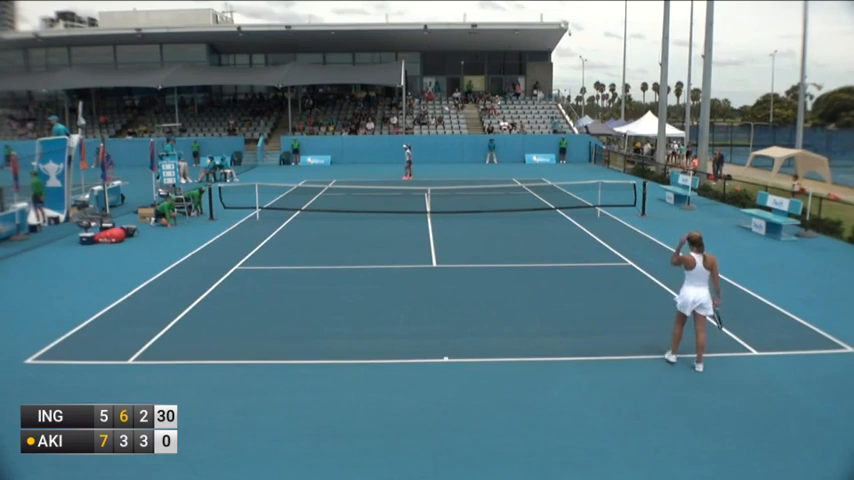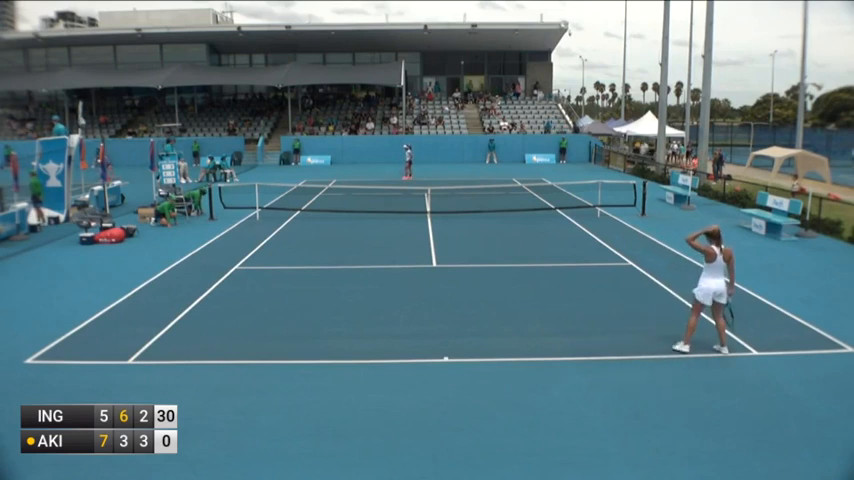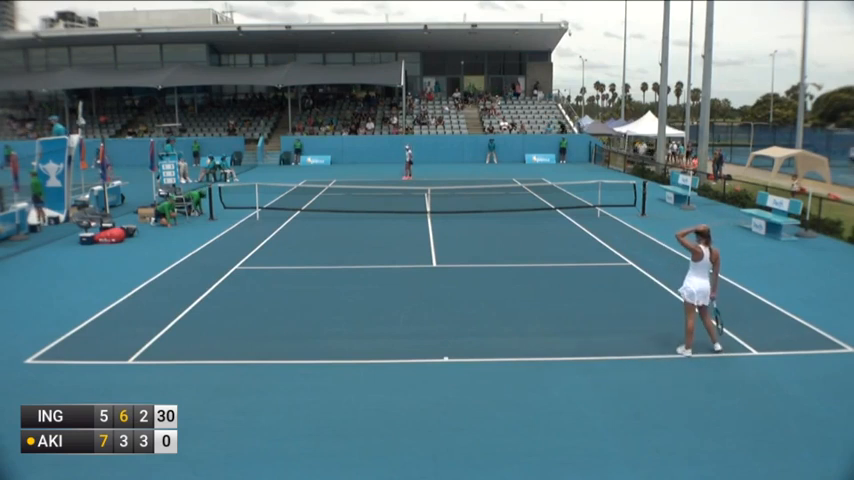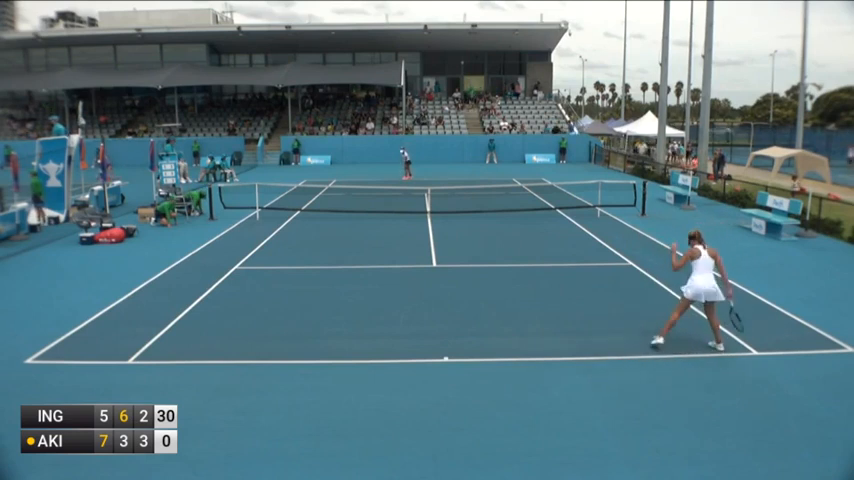
dt=1s
person 1, frame 1
left shoulder: (686, 259)
right shoulder: (711, 259)
left elbow: (673, 262)
right elbow: (716, 281)
left wrist: (680, 245)
right wrist: (718, 297)
left hip: (687, 295)
right hip: (703, 296)
left knee: (679, 325)
right knee: (700, 331)
left ankle: (672, 355)
right ankle: (699, 363)
person 1, frame 2
left shoulder: (708, 251)
right shoulder: (729, 252)
left elbow: (689, 240)
right elbow: (731, 272)
left wrist: (703, 231)
right wrist: (731, 287)
left hip: (706, 286)
right hip: (720, 286)
left knee: (694, 315)
right knee: (719, 317)
left ankle: (685, 344)
right ankle: (723, 346)
person 1, frame 3
left shoulder: (696, 249)
right shoulder: (715, 253)
left elbow: (679, 236)
right elbow: (715, 274)
left wrist: (694, 229)
right wrist: (714, 291)
left hip: (692, 285)
right hip: (705, 286)
left knee: (690, 318)
right knee: (706, 317)
left ankle: (687, 348)
right ankle: (716, 343)
person 1, frame 4
left shoulder: (691, 252)
right shoulder: (713, 252)
left elbow: (675, 267)
right elbow: (723, 271)
left wrist: (673, 252)
right wrist: (729, 288)
left hip: (695, 285)
right hip: (710, 286)
left knee: (678, 312)
right knee: (711, 316)
left ankle: (660, 337)
right ankle: (718, 344)
